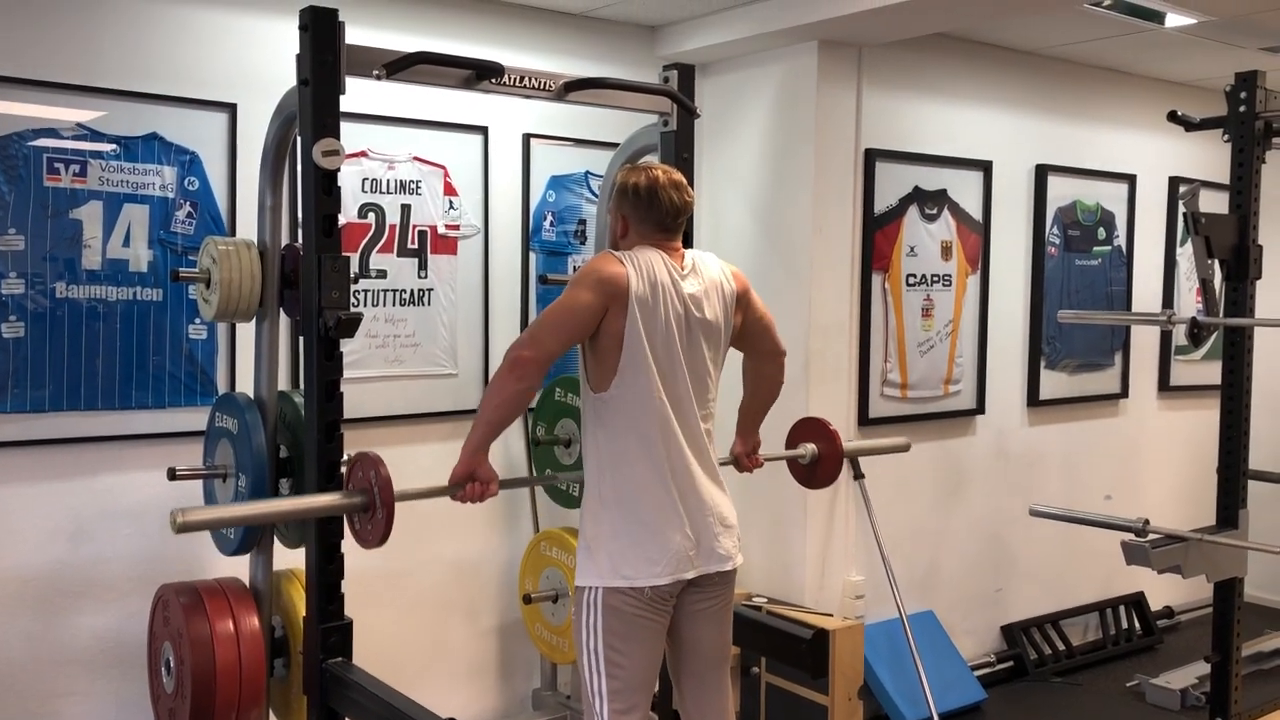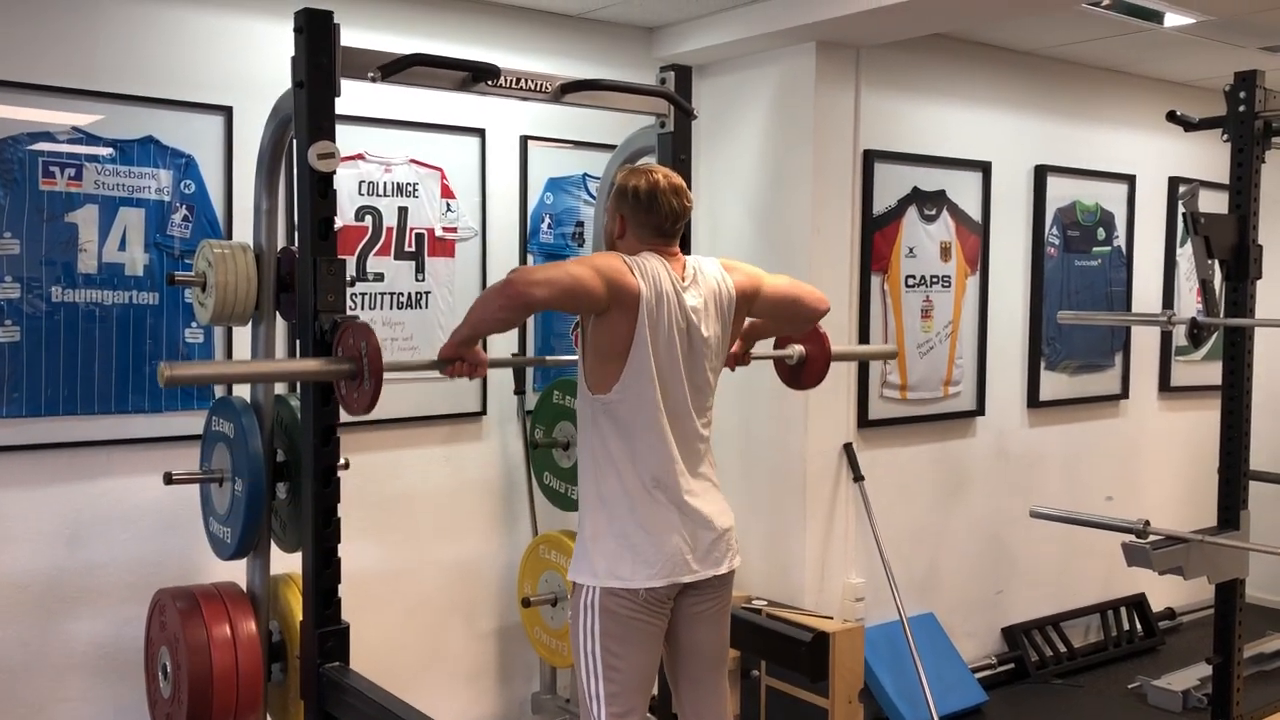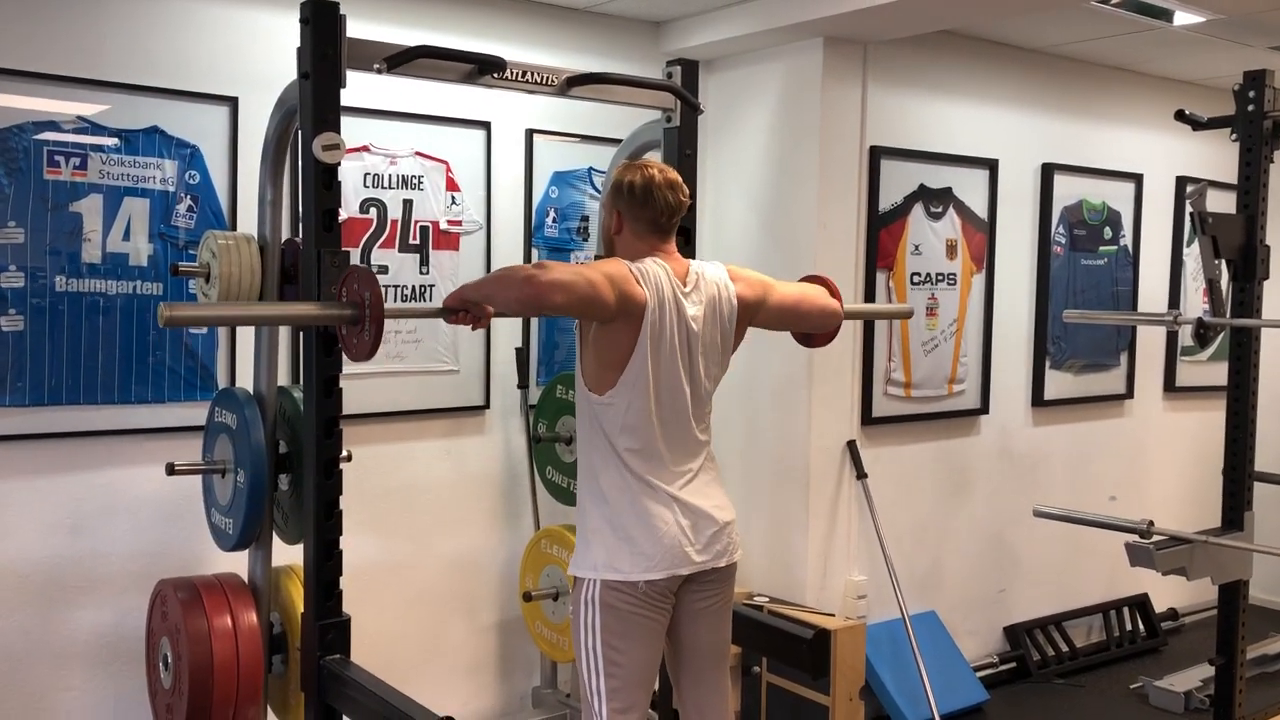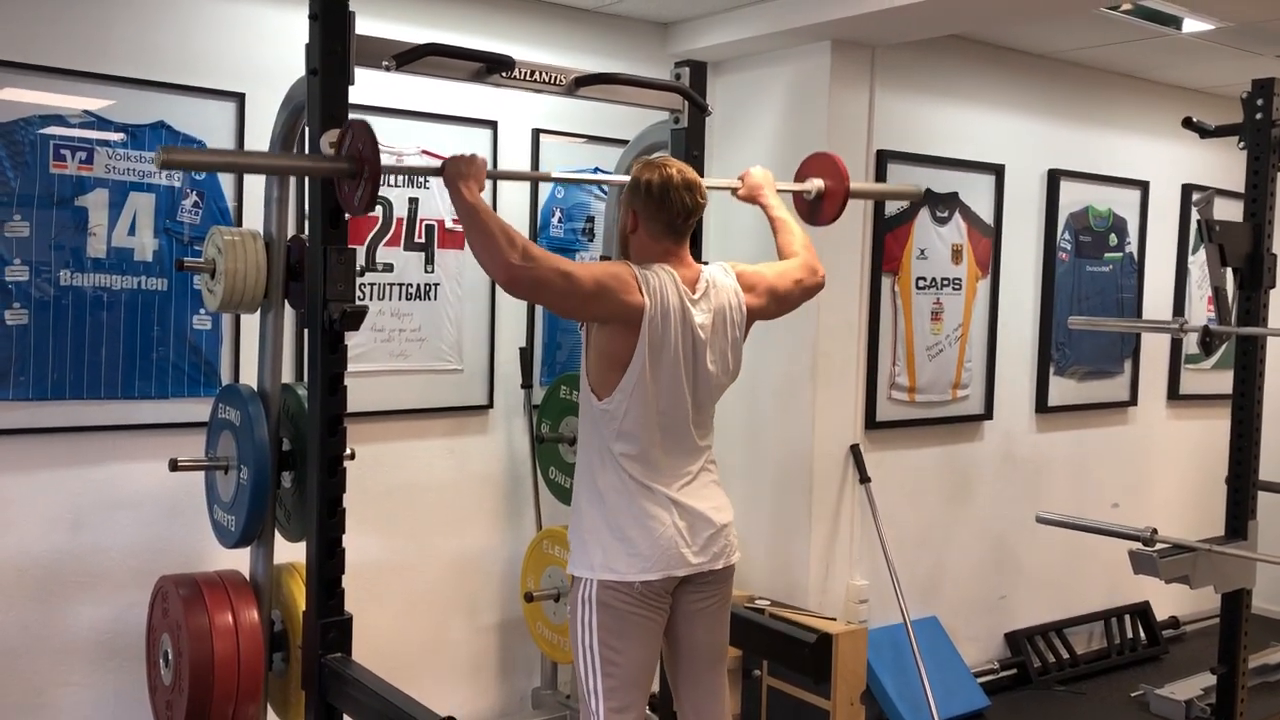
dt=0.7s
person 1, frame 1
left shoulder: (613, 277)
right shoulder: (725, 280)
left elbow: (524, 362)
right elbow: (771, 356)
left wrist: (474, 454)
right wrist: (747, 436)
left hip: (632, 550)
right hip: (712, 537)
person 1, frame 2
left shoulder: (619, 279)
right shoulder: (726, 282)
left elbow: (518, 290)
right elbow: (813, 304)
left wrist: (463, 341)
left hip: (629, 556)
right hip: (709, 542)
person 1, frame 3
left shoulder: (622, 284)
right shoulder: (729, 287)
left elbow: (537, 286)
right elbow: (827, 311)
left wrist: (472, 295)
left hip: (630, 552)
right hip: (710, 538)
person 1, frame 4
left shoulder: (628, 294)
right shoulder: (736, 292)
left elbow: (515, 268)
right elbow: (808, 270)
left wrist: (467, 193)
right wrist: (769, 198)
left hip: (627, 553)
right hip: (708, 541)
